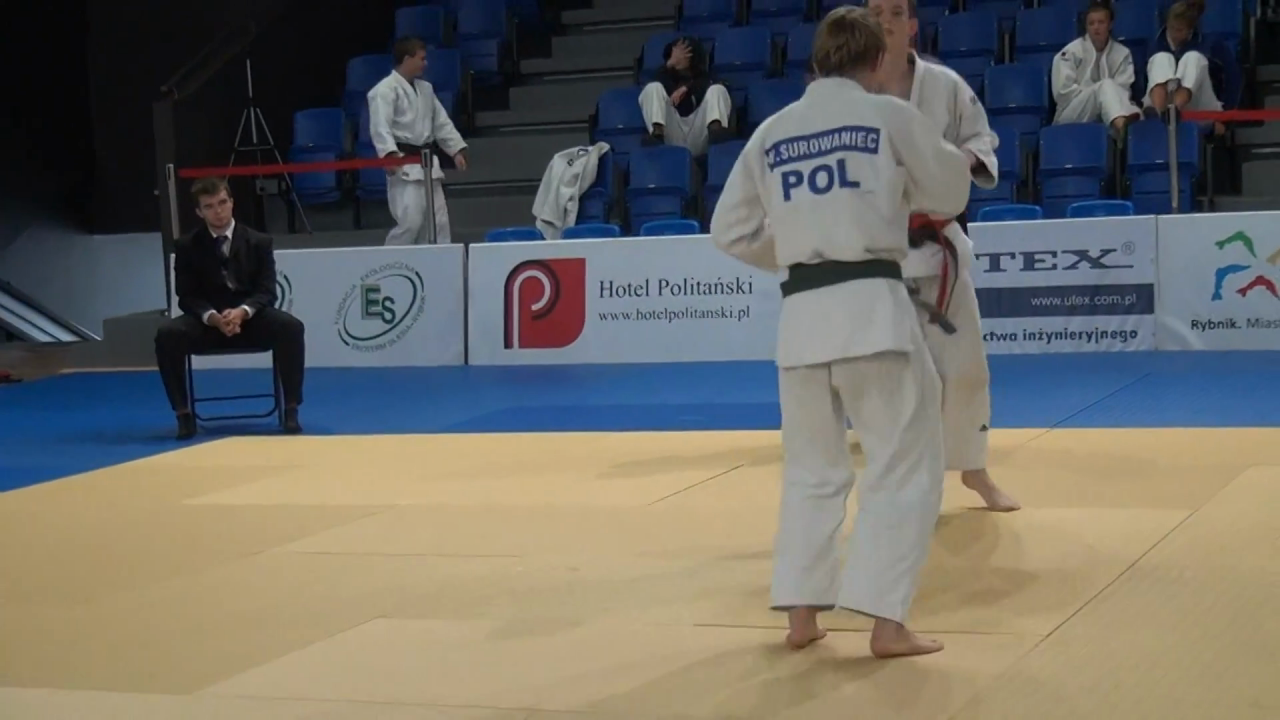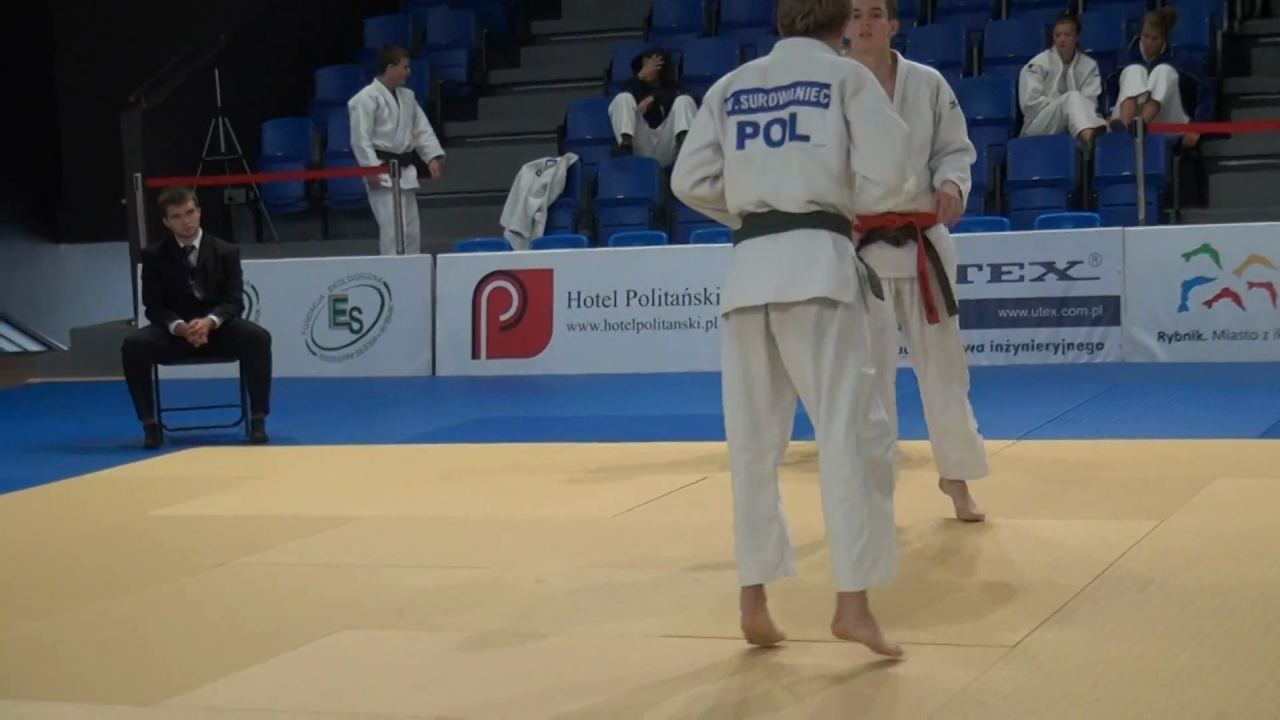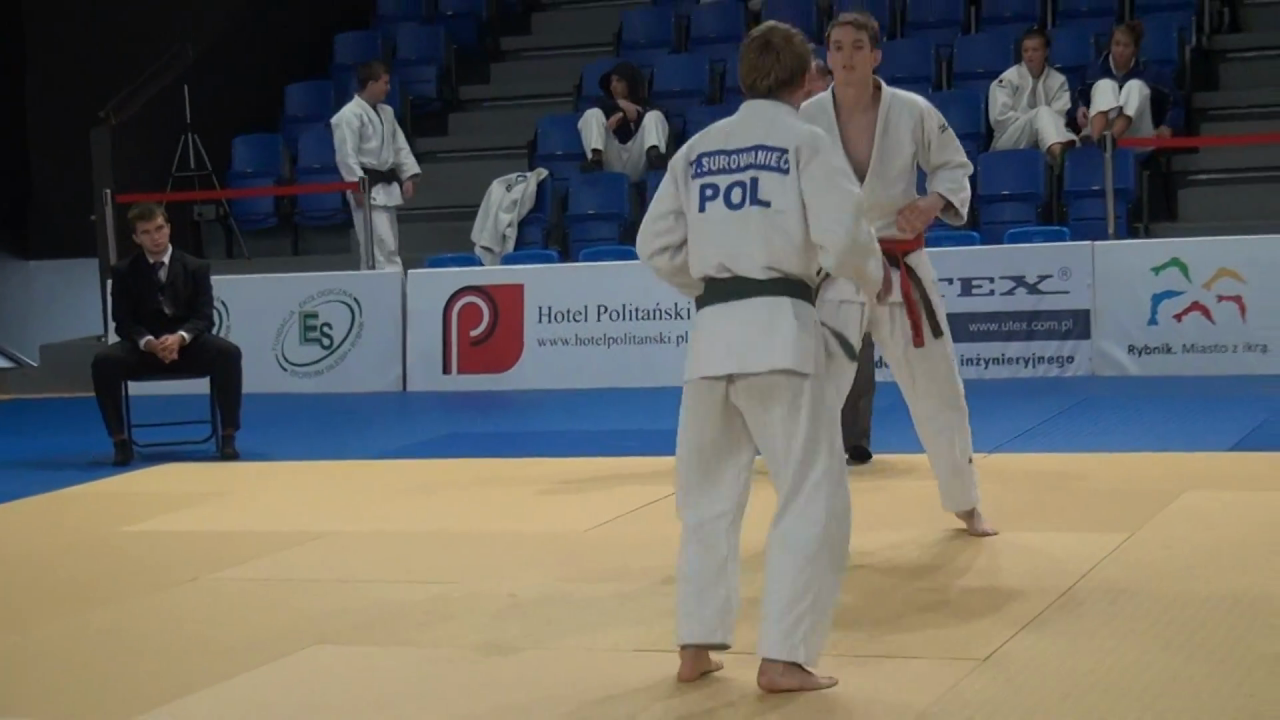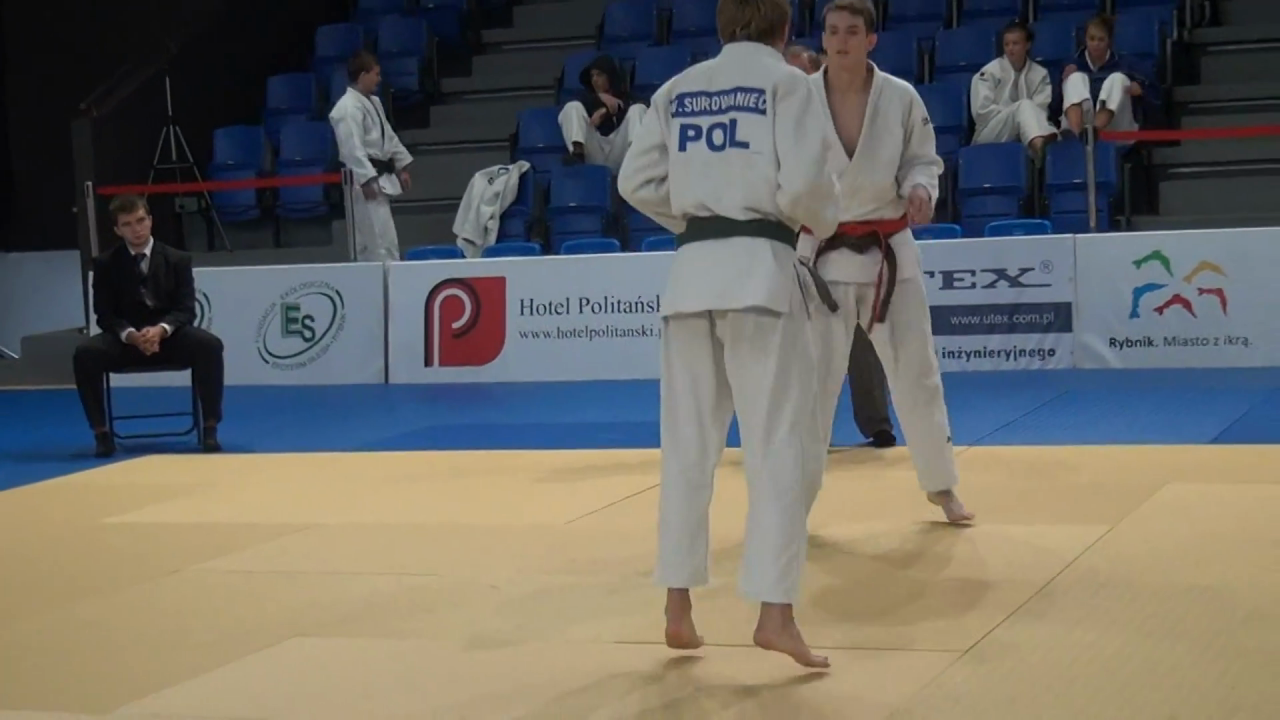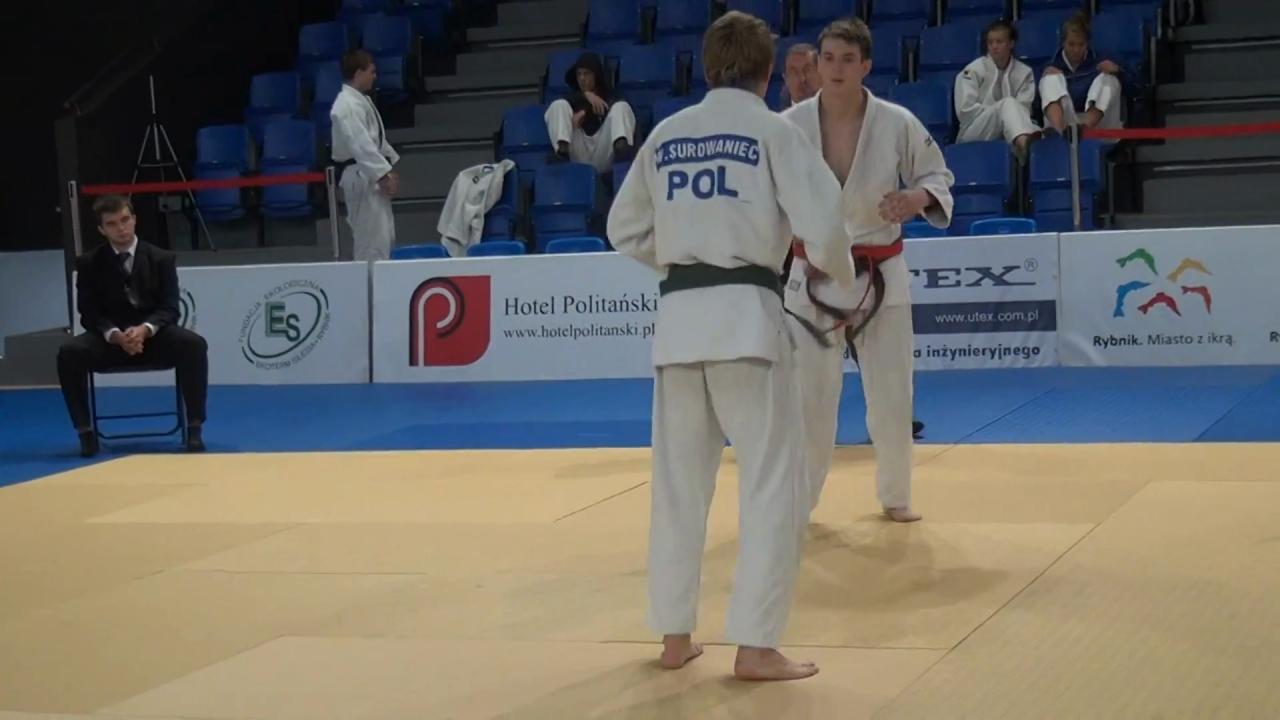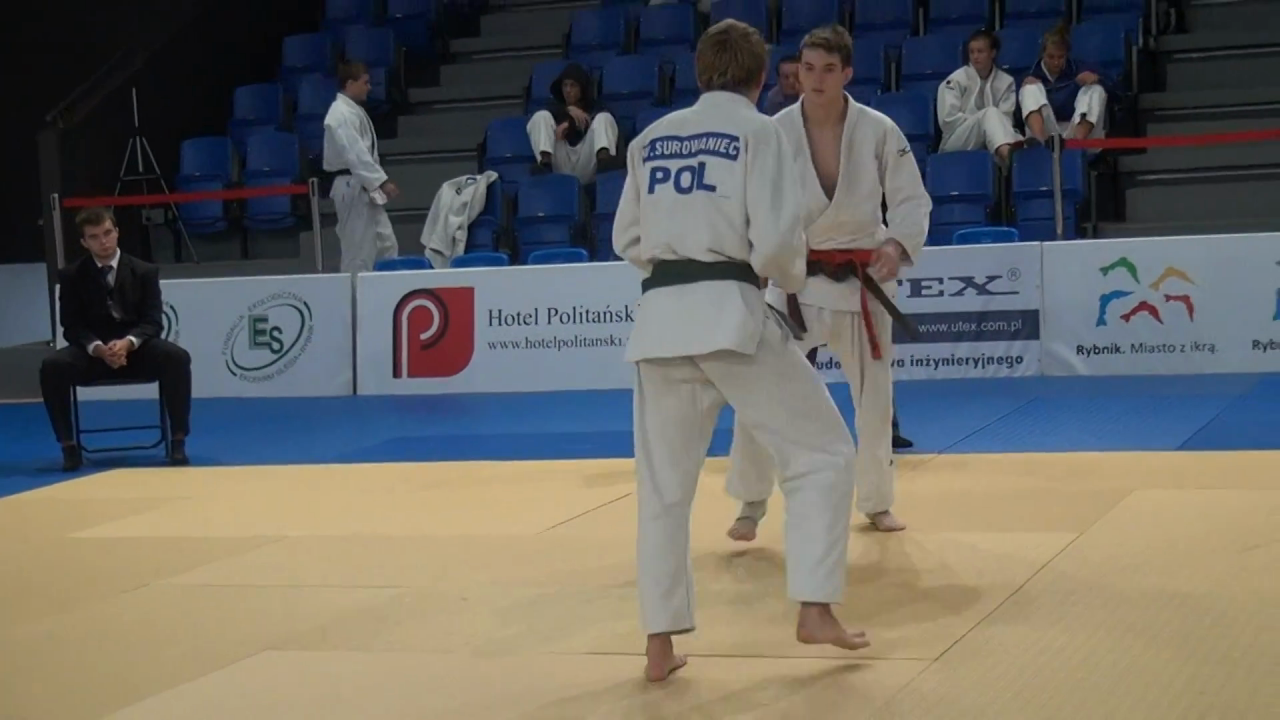
dt=0.2s
person 1, frame 1
left shoulder: (769, 134)
right shoulder: (891, 117)
left elbow: (730, 232)
right elbow: (949, 193)
left hip: (804, 314)
right hip: (873, 308)
left knee: (812, 471)
right knee: (907, 470)
left ankle: (802, 612)
right ankle: (886, 619)
person 1, frame 2
left shoulder: (731, 86)
right shoulder: (845, 75)
left elbow: (690, 182)
right elbow: (883, 171)
right wrist: (862, 198)
left hip: (747, 271)
right hip: (814, 263)
left knee: (757, 441)
right knee: (852, 432)
left ankle: (753, 601)
right ankle: (853, 604)
person 1, frame 3
left shoulder: (695, 149)
right shoulder: (805, 141)
left elbow: (655, 245)
right elbow: (843, 239)
right wrist: (871, 271)
left hip: (714, 334)
right hip: (780, 330)
left knee: (709, 499)
right knee: (814, 503)
left ankle: (695, 648)
right ankle: (781, 658)
person 1, frame 4
left shoulder: (677, 89)
right shoulder: (786, 81)
left elbow: (635, 181)
right elbow: (804, 180)
right wrist: (823, 221)
left hip: (690, 273)
right hip: (757, 269)
left knee: (689, 445)
right knee: (777, 444)
left ankle: (677, 608)
right ankle: (775, 616)
person 1, frame 5
left shoulder: (661, 135)
right shoulder: (773, 130)
left elbow: (626, 232)
right elbow: (820, 222)
right wrist: (840, 267)
left hip: (678, 318)
right hip: (748, 317)
left knee: (677, 488)
right knee: (772, 489)
left ankle: (675, 636)
right ankle: (754, 646)
person 1, frame 6
left shoulder: (651, 138)
right shoulder: (758, 131)
left elbow: (627, 239)
right elbow: (775, 238)
right wrist: (791, 275)
left hip: (659, 313)
right hip: (728, 311)
left knee: (662, 486)
right knee: (819, 453)
left ankle: (659, 642)
right ankle: (816, 607)
person 2, frame 1
left shoulder: (945, 84)
left elbow: (979, 139)
left wrist: (973, 162)
left hip: (938, 242)
left knee: (965, 361)
left ankle: (972, 465)
person 2, frame 2
left shoulder: (928, 83)
left elbow: (957, 149)
left wrist: (951, 186)
left hip: (921, 244)
right hip: (859, 248)
left knee: (944, 365)
right knee: (869, 372)
left ankle: (955, 472)
person 2, frame 3
left shoulder: (913, 111)
right shoulder: (807, 118)
left elbow: (955, 167)
left wrist: (935, 201)
left hip: (903, 271)
right hip: (838, 276)
left knee: (939, 391)
left ankle: (965, 502)
person 2, frame 4
left shoulder: (901, 97)
left elbow: (925, 161)
left wrist: (922, 192)
left hip: (888, 254)
right hip: (823, 255)
left knee: (915, 372)
right knee: (813, 378)
left ankle: (941, 486)
person 2, frame 5
left shoulder: (898, 123)
right shoulder: (793, 124)
left elbow: (940, 180)
left wrist: (919, 197)
left hip: (879, 278)
right hip: (815, 276)
left knee: (891, 398)
right knee: (810, 396)
left ankle: (894, 495)
person 2, frame 6
left shoulder: (879, 130)
right shoulder: (776, 131)
left elbow: (913, 201)
left wrist: (892, 246)
left hip: (860, 282)
right hip: (797, 281)
left knee: (874, 399)
left ankle: (876, 502)
right ankle: (752, 501)
person 3, frame 1
left shoulder: (259, 241)
right shoulder: (187, 246)
left elbow: (267, 291)
right elbow: (187, 297)
left wrist: (242, 311)
right wrist: (213, 317)
left hip: (251, 318)
right hip: (207, 321)
left knee: (291, 327)
right knee: (167, 335)
left ankle: (291, 409)
right ankle: (183, 413)
person 3, frame 2
left shoulder: (226, 252)
right shoulder: (154, 256)
left elbow: (234, 301)
right elbow: (154, 306)
left wrist: (210, 322)
right wrist: (179, 327)
left hip: (217, 328)
right hip: (174, 332)
left knee: (258, 337)
right knee: (134, 345)
left ankle: (258, 419)
right ankle: (150, 424)
person 3, frame 3
left shoulder: (196, 267)
right shoulder: (124, 272)
left elbow: (204, 317)
right elbow: (124, 322)
left wrist: (179, 337)
right wrist: (149, 343)
left hip: (188, 344)
right hip: (144, 347)
left knee: (228, 353)
right knee: (103, 361)
left ankle: (228, 435)
right ankle: (120, 440)
person 3, frame 4
left shoulder: (177, 260)
right shoulder: (105, 264)
left elbow: (185, 309)
right elbow: (105, 314)
left wrist: (160, 330)
right wrist: (131, 335)
left hip: (169, 336)
right hip: (126, 339)
left knee: (209, 345)
right knee: (85, 353)
left ankle: (210, 427)
right ankle: (101, 432)
person 3, frame 5
left shoulder: (161, 259)
right shoulder: (89, 263)
left elbow: (170, 309)
right elbow: (89, 314)
left wrist: (145, 329)
right wrist: (115, 335)
left hip: (153, 336)
right hip: (110, 339)
left knee: (194, 344)
right knee: (69, 352)
left ankle: (194, 427)
right ankle: (86, 431)
person 3, frame 6
left shoulder: (144, 272)
right shoulder: (71, 276)
left elbow: (153, 322)
right elbow: (72, 327)
left wrist: (127, 343)
right wrist: (98, 348)
left hip: (136, 349)
right hip: (93, 352)
left knee: (177, 357)
right knee: (52, 366)
left ankle: (177, 441)
right ankle: (69, 446)
person 4, frame 1
left shoulder: (425, 88)
right shoulder: (385, 89)
left elbow: (441, 122)
right elbow: (380, 128)
left wrist: (457, 149)
right wrist: (389, 155)
right hip: (403, 164)
left knee: (439, 221)
right knee: (409, 223)
person 4, frame 2
left shoulder: (407, 96)
right shoulder: (366, 98)
left elbow: (422, 130)
right elbow: (360, 138)
left wrist: (433, 157)
right wrist: (371, 169)
left hip: (405, 170)
right hip: (382, 172)
left knee: (411, 231)
right knee: (394, 230)
person 4, frame 3
left shoulder: (386, 112)
right shoulder: (349, 115)
left elbow: (400, 147)
right elbow: (346, 156)
left wrist: (408, 177)
left hip: (385, 186)
right hip: (366, 190)
left knee: (382, 246)
right knee: (383, 247)
person 4, frame 4
left shoulder: (374, 101)
right shoulder: (347, 107)
left elbow: (390, 137)
right elbow: (351, 149)
left wrist: (402, 167)
right wrist: (367, 180)
left hip: (380, 175)
right hip: (367, 180)
left knee: (369, 240)
right knee: (384, 240)
person 4, frame 5
left shoulder: (363, 99)
right shoulder: (348, 105)
right elbow: (361, 146)
left wrist: (391, 164)
right wrist: (385, 173)
left hip: (373, 176)
right hip: (361, 178)
left knee: (384, 235)
right knee: (373, 240)
person 4, frame 6
left shoulder: (357, 110)
right shoulder: (341, 114)
right elbow: (356, 155)
left wrist: (380, 181)
right wrist: (382, 181)
left hip: (367, 188)
right hip: (353, 188)
left knee: (387, 244)
right knee: (359, 252)
